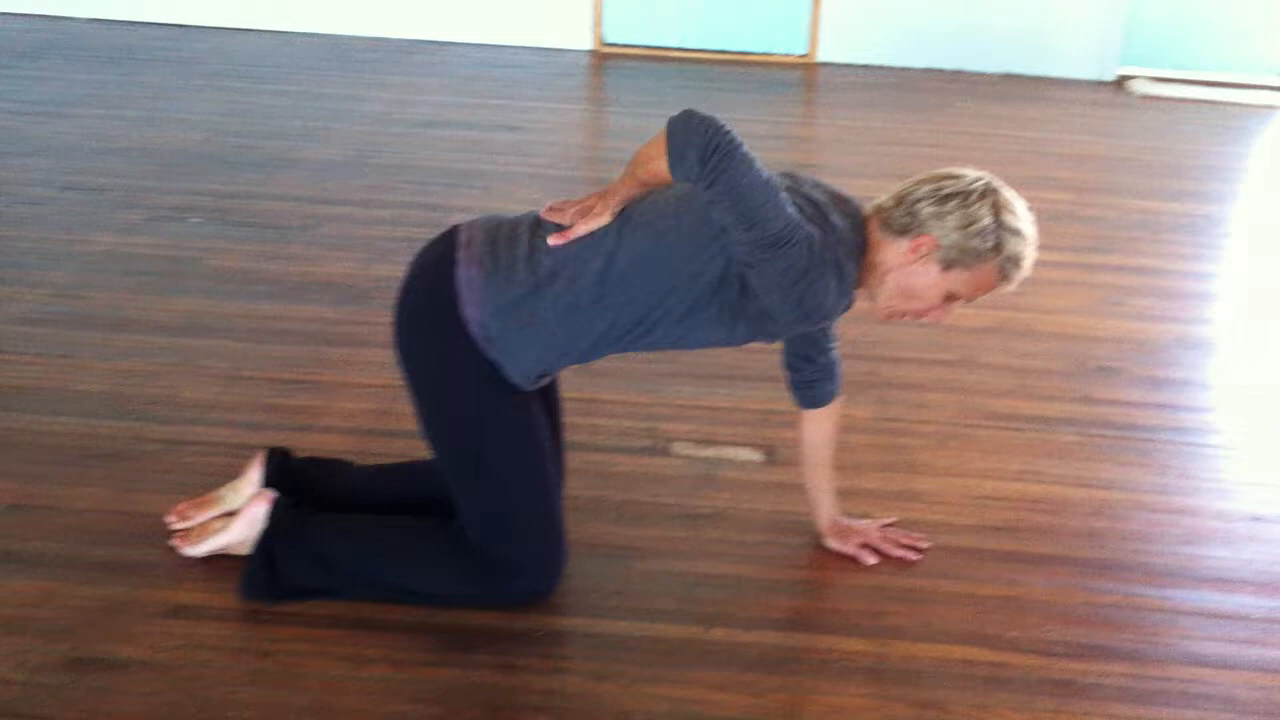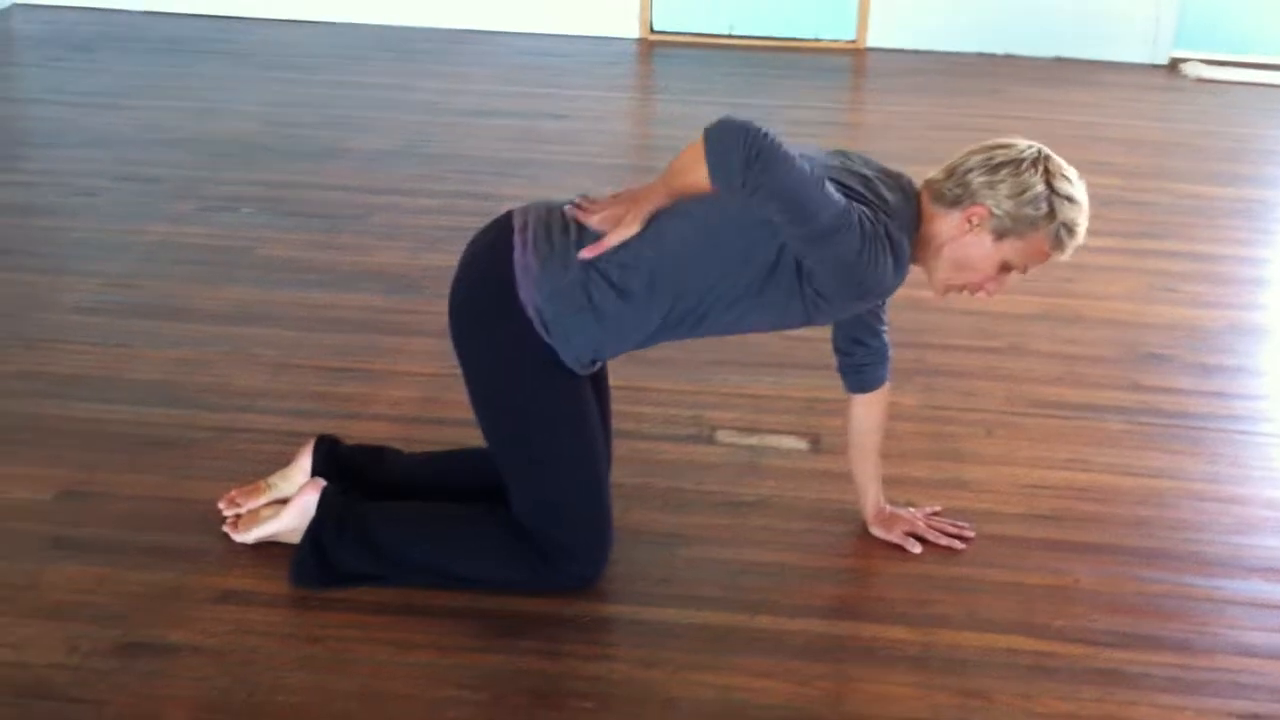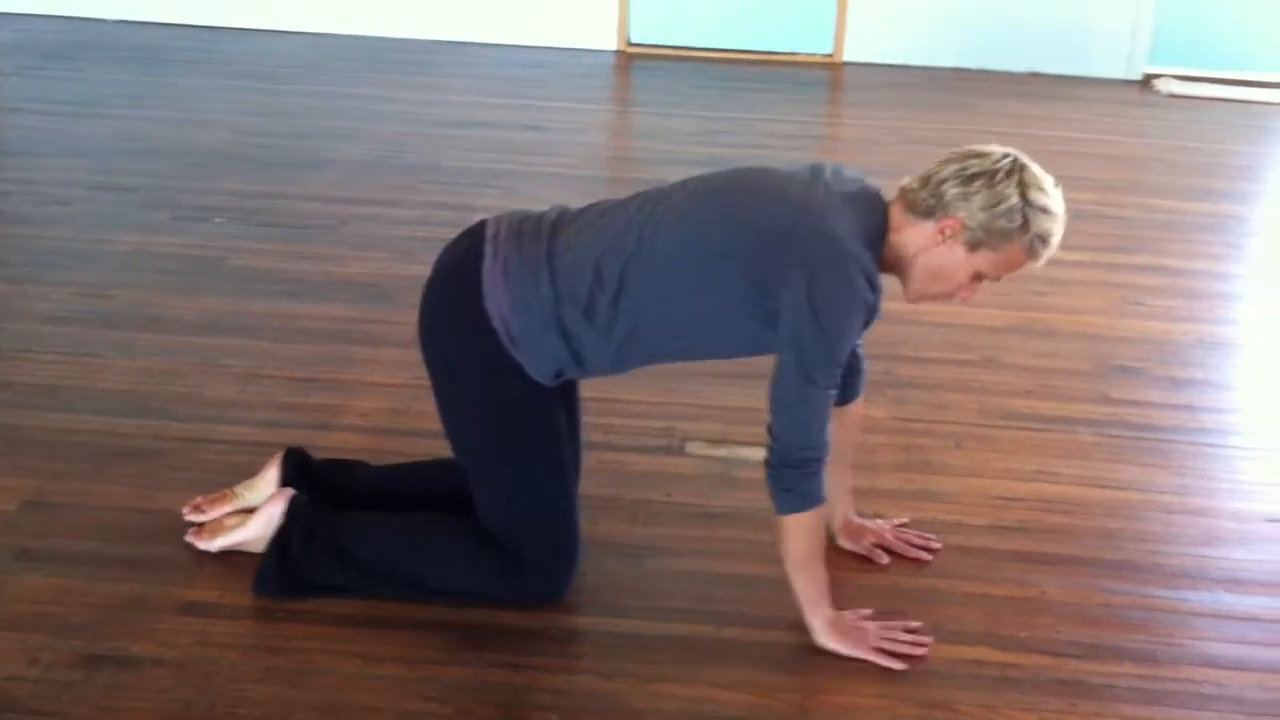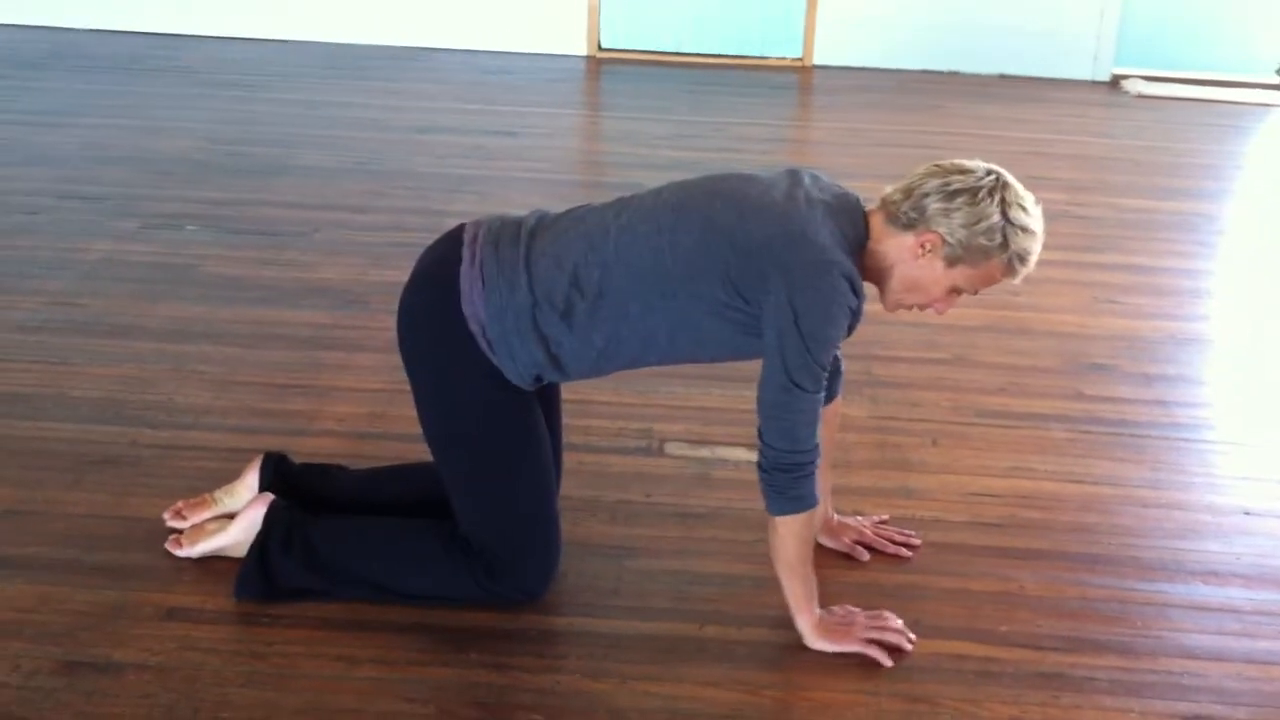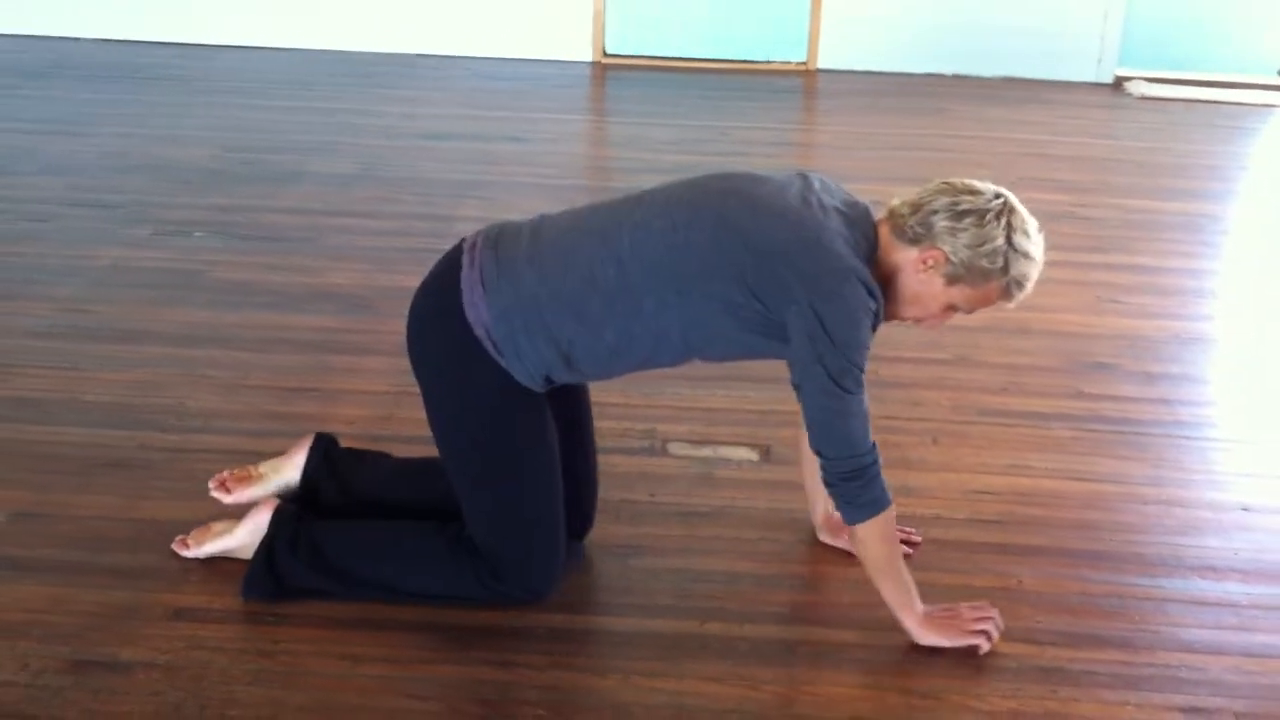
dt=0.5s
person 1, frame 1
left shoulder: (829, 237)
right shoulder: (809, 269)
left elbow: (814, 375)
right elbow: (696, 134)
left wrist: (830, 519)
right wrist: (613, 201)
left hip: (497, 304)
right hip: (463, 320)
left knee: (513, 491)
right knee: (521, 567)
left ankle: (284, 481)
right ankle: (272, 534)
person 1, frame 2
left shoulder: (882, 209)
right shoulder: (867, 249)
left elbow: (863, 357)
right elbow: (739, 141)
left wrist: (874, 505)
right wrist: (647, 203)
left hip: (547, 290)
right hip: (520, 304)
left knee: (563, 479)
right knee: (569, 554)
left ankle: (334, 468)
right ankle: (324, 523)
person 1, frame 3
left shoulder: (851, 208)
right shoulder: (837, 266)
left elbow: (840, 375)
right elbow: (793, 457)
left wrist: (843, 517)
right wrist: (822, 619)
left hip: (517, 289)
right hip: (487, 317)
left knee: (527, 493)
right knee: (536, 565)
left ankle: (300, 479)
right ankle: (290, 531)
person 1, frame 4
left shoulder: (833, 216)
right shoulder: (820, 274)
left elbow: (820, 375)
right elbow: (787, 457)
left wrist: (825, 516)
right wrist: (810, 620)
left hip: (495, 291)
right hip: (465, 322)
left knee: (509, 494)
right knee: (516, 567)
left ankle: (279, 484)
right ankle: (270, 538)
person 1, frame 5
left shoulder: (839, 223)
right shoulder: (836, 286)
left elbow: (815, 379)
right elbow: (854, 465)
left wrist: (826, 517)
right wrist: (920, 618)
left hip: (511, 304)
right hip: (474, 331)
left knee: (562, 514)
right knee: (521, 569)
left ankle: (316, 472)
right ankle: (276, 539)
